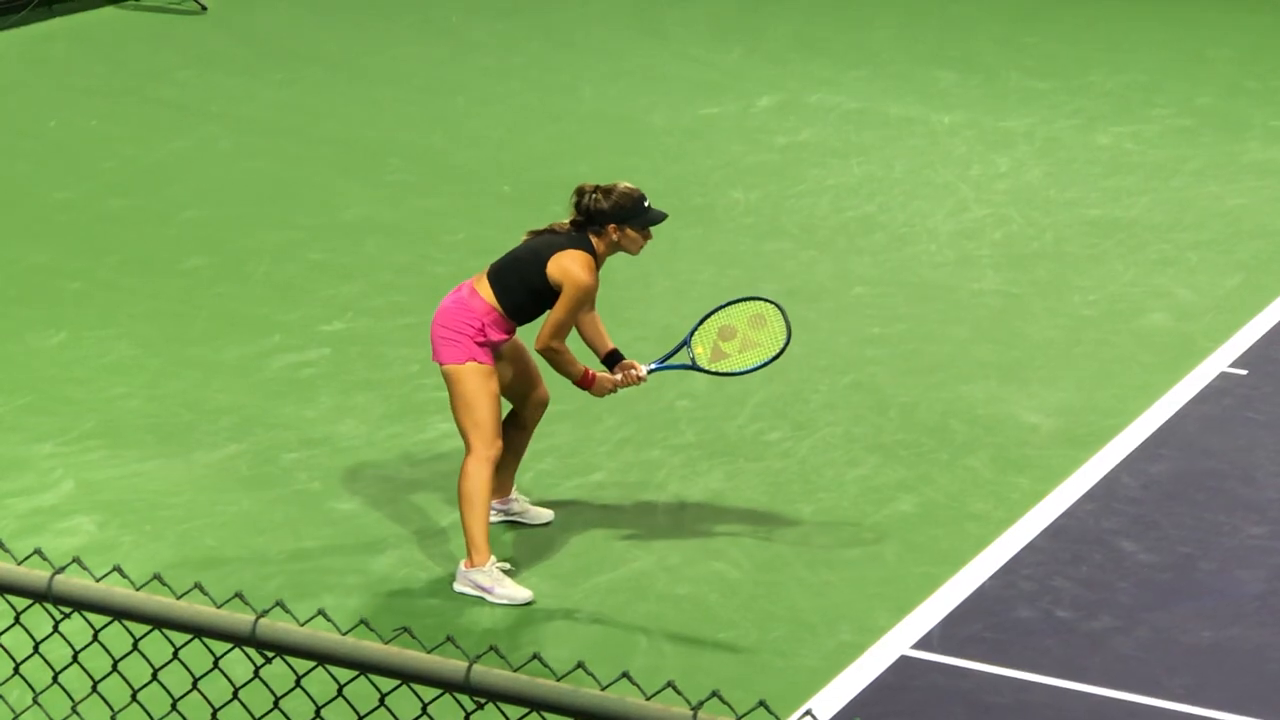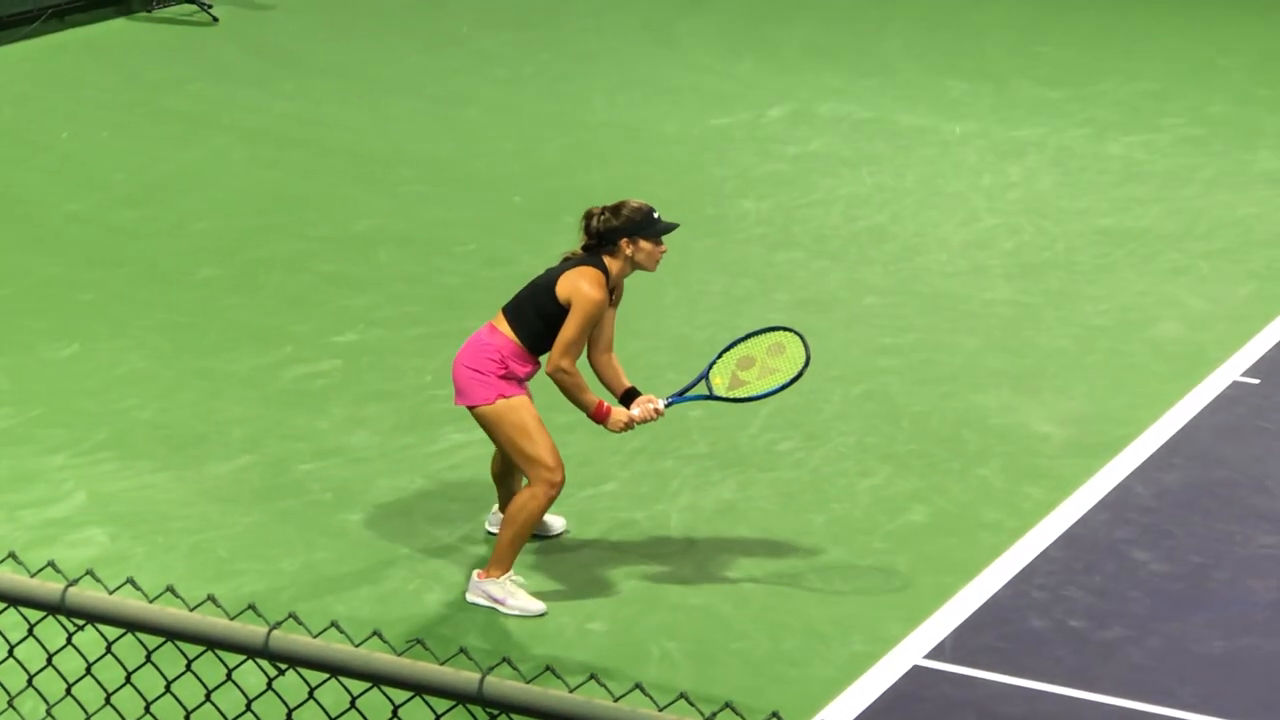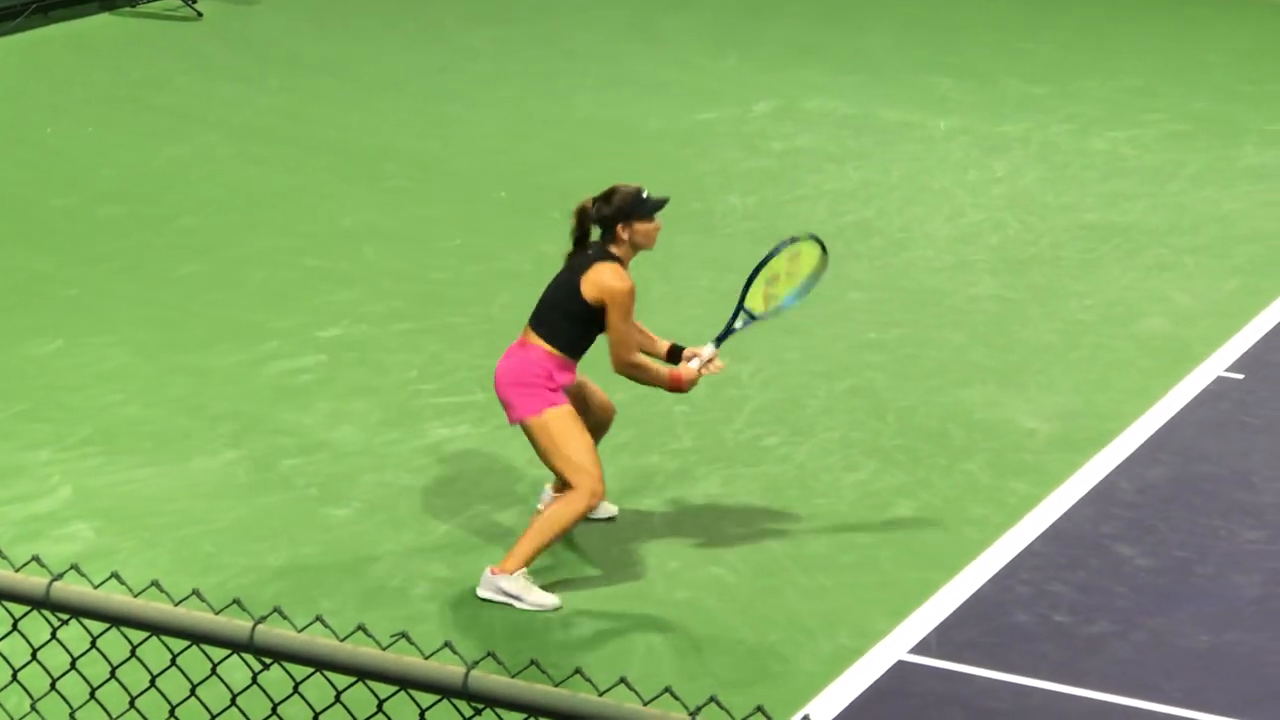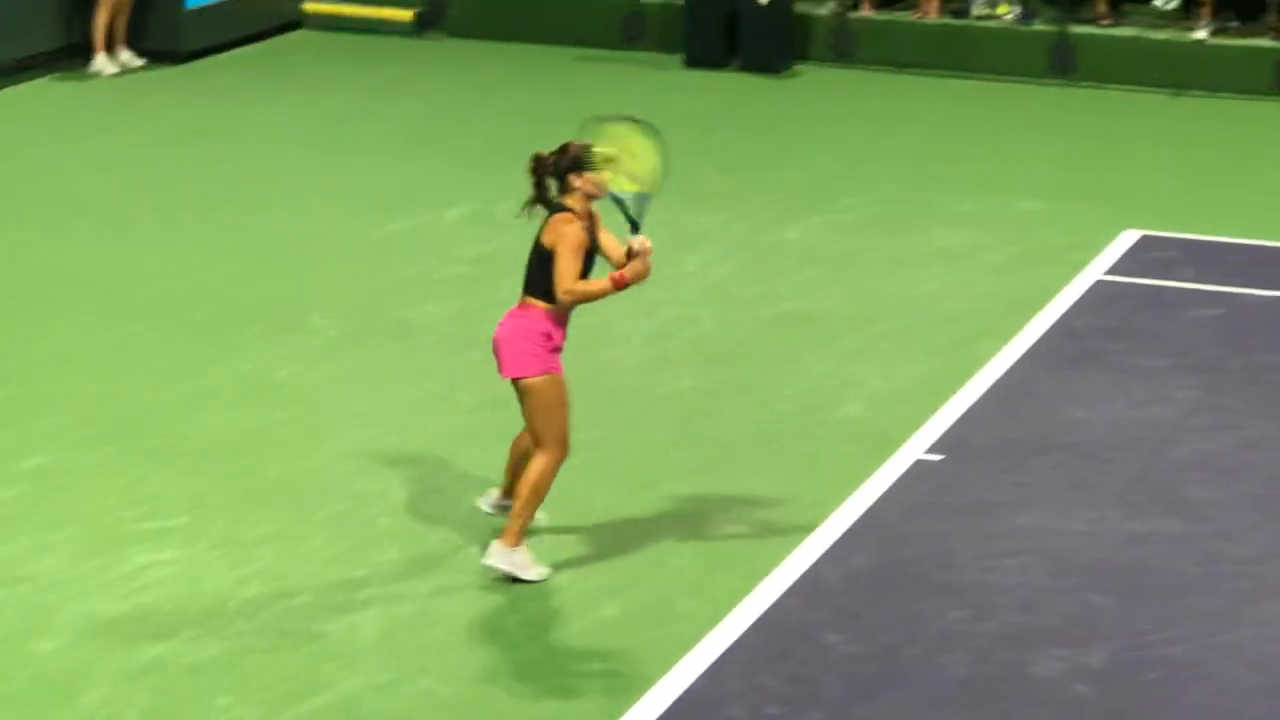
dt=1s
person 1, frame 1
left shoulder: (585, 244)
right shoulder: (580, 271)
left elbow: (583, 311)
right elbow: (549, 344)
left wrist: (615, 361)
right wrist: (589, 380)
left hip: (485, 323)
right hip: (466, 331)
left knee: (534, 400)
right knee: (486, 446)
left ankle: (500, 498)
right ankle: (476, 567)
person 1, frame 2
left shoulder: (610, 280)
right shoulder: (591, 289)
left elbow: (601, 353)
right elbow: (561, 367)
left wrist: (631, 398)
right wrist: (603, 412)
left hip: (500, 364)
right hip: (487, 369)
left knee: (516, 442)
right knee: (548, 476)
left ankle: (506, 514)
right ankle: (490, 580)
person 1, frame 3
left shoulder: (602, 259)
right shoulder: (615, 281)
left elbow: (626, 329)
right elbow: (624, 361)
left wrist: (676, 353)
right wrist: (678, 380)
left hip: (540, 370)
right hip: (530, 380)
left knee: (600, 415)
right knee: (589, 490)
left ankle: (557, 497)
right ankle: (505, 575)
person 1, frame 4
left shoulder: (587, 216)
right shoulder: (569, 225)
left elbow: (616, 253)
right elbow: (566, 292)
left wrist: (638, 251)
right wrist: (625, 277)
left hip: (526, 333)
right hip: (530, 338)
left knee: (543, 431)
right knee: (552, 448)
left ankle: (506, 496)
right ankle: (508, 547)
